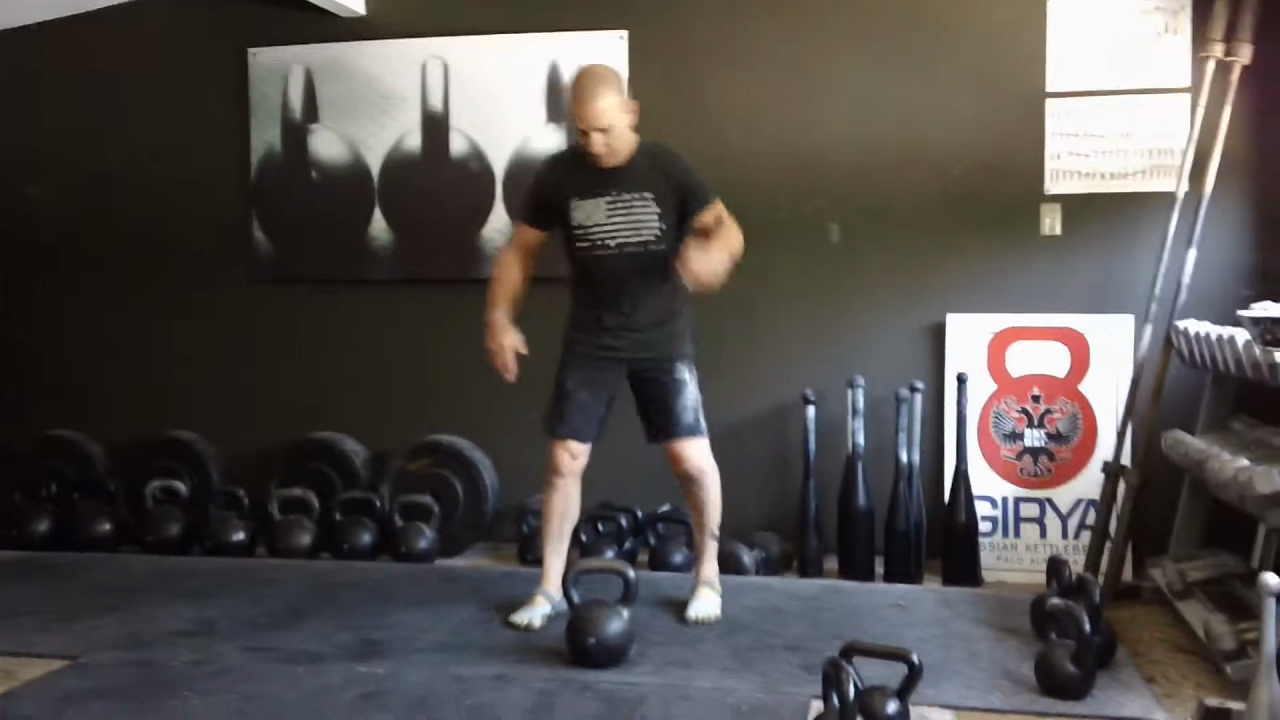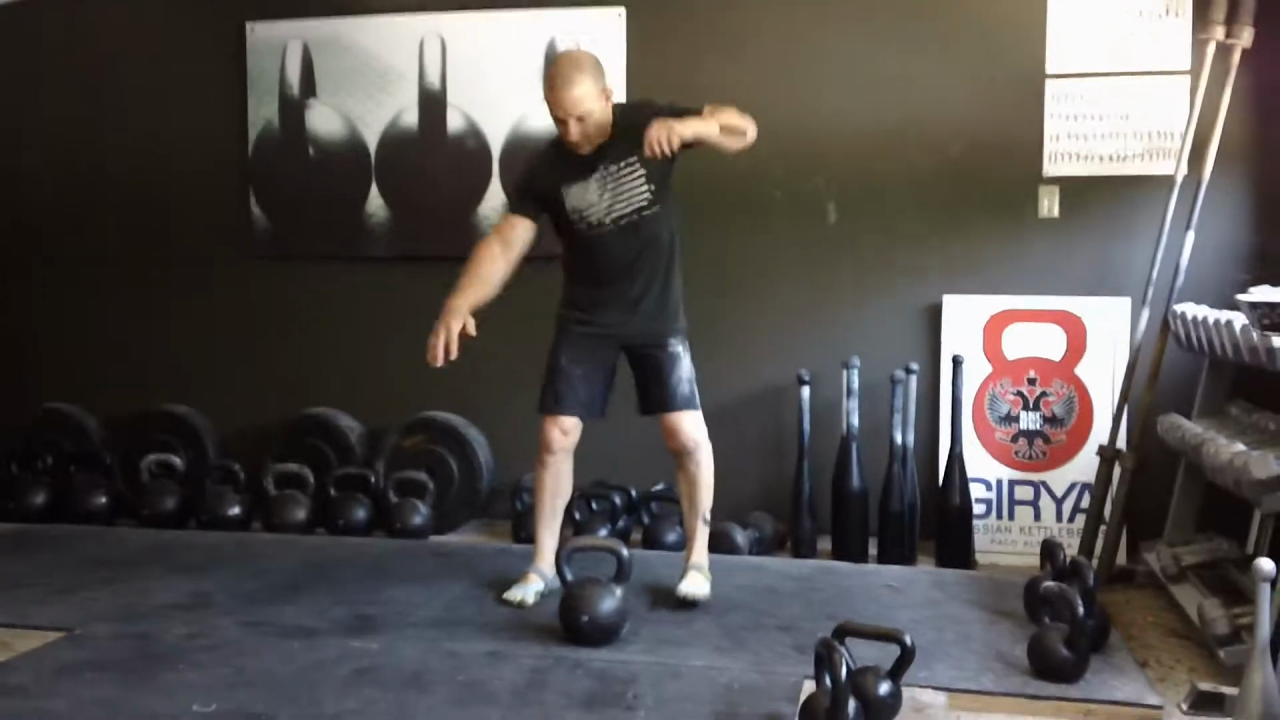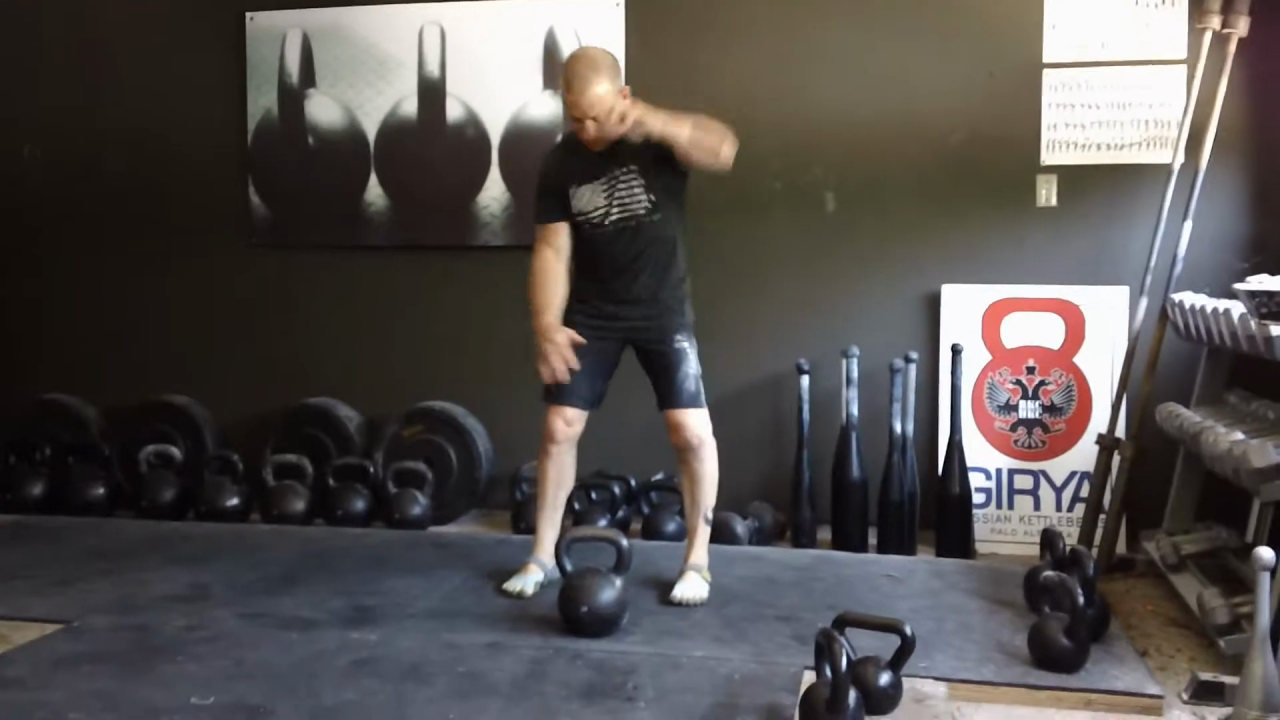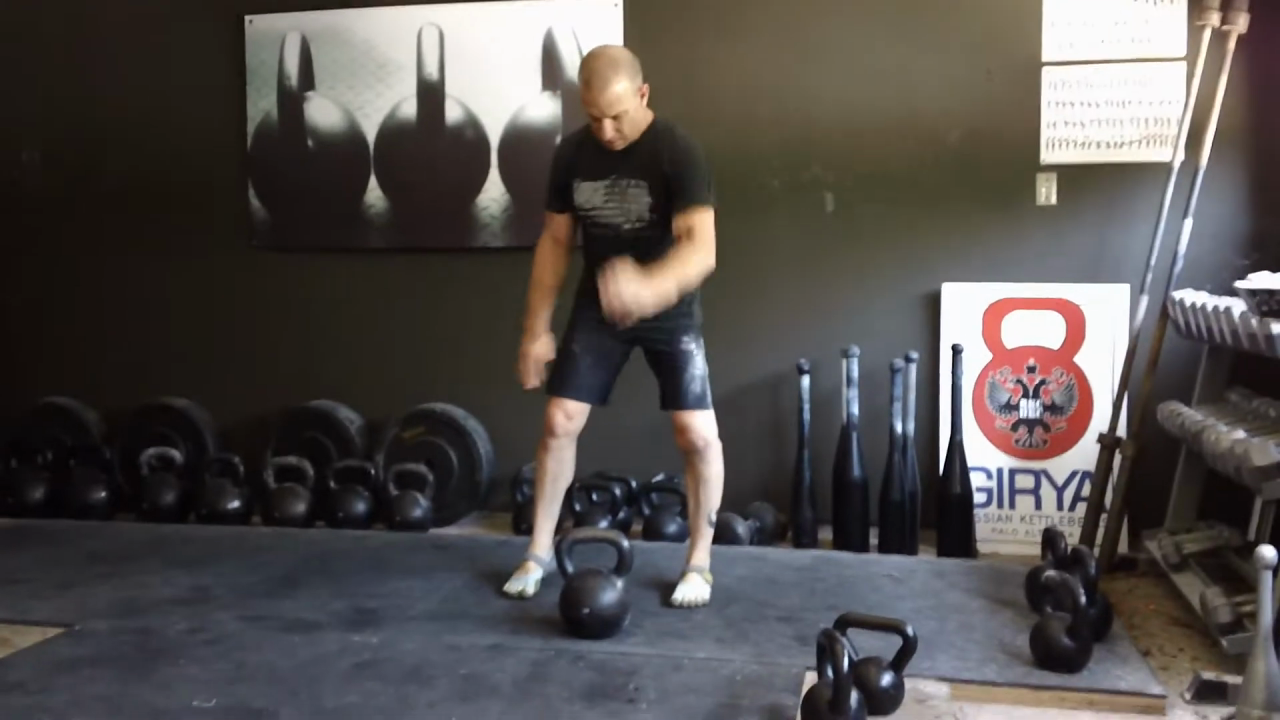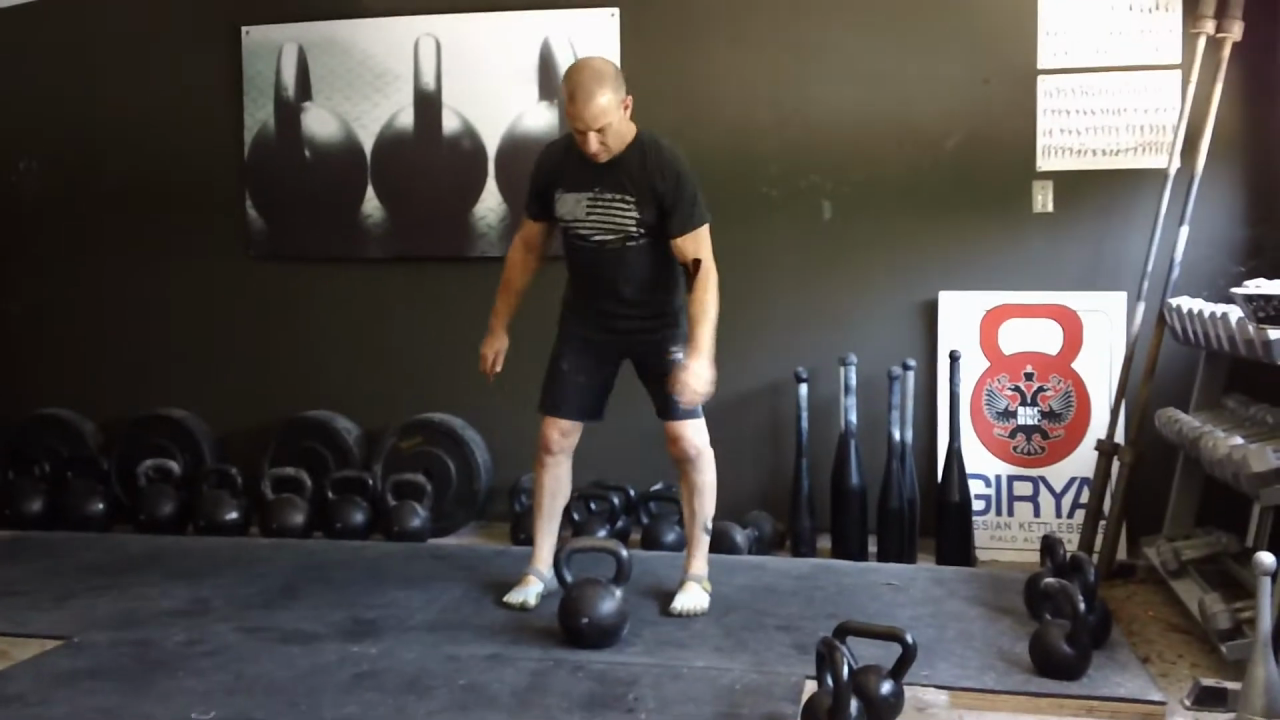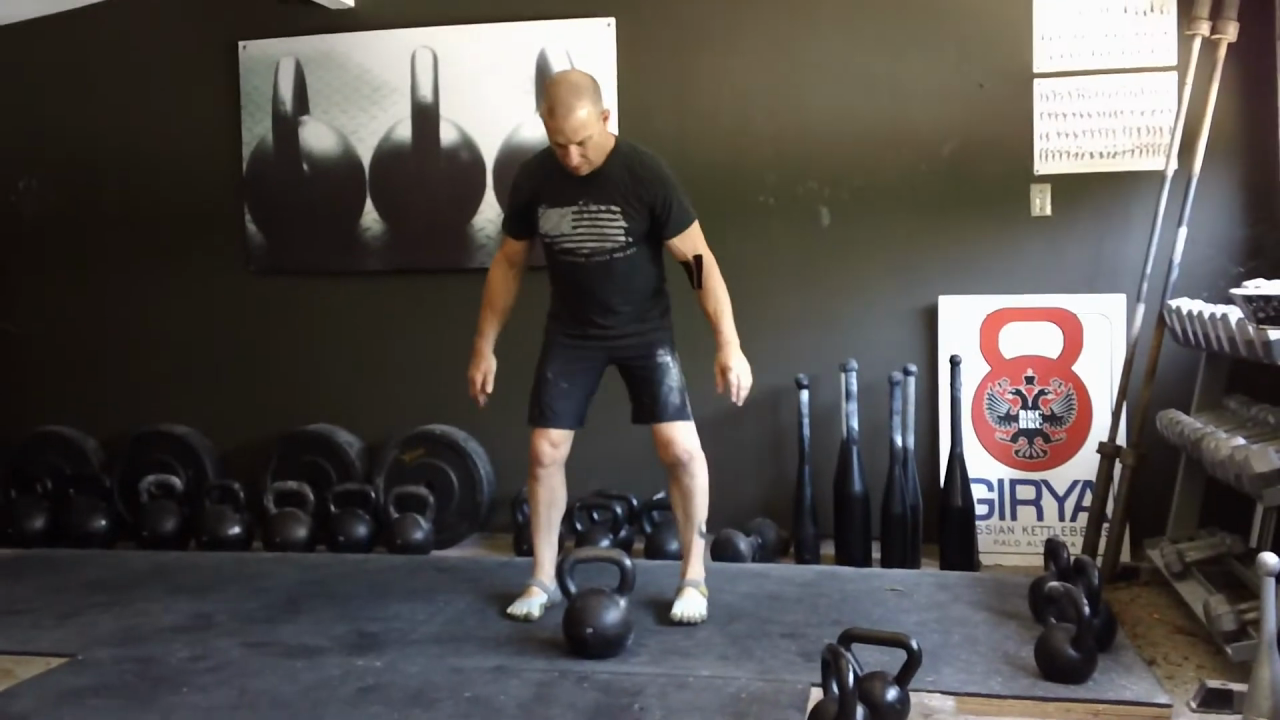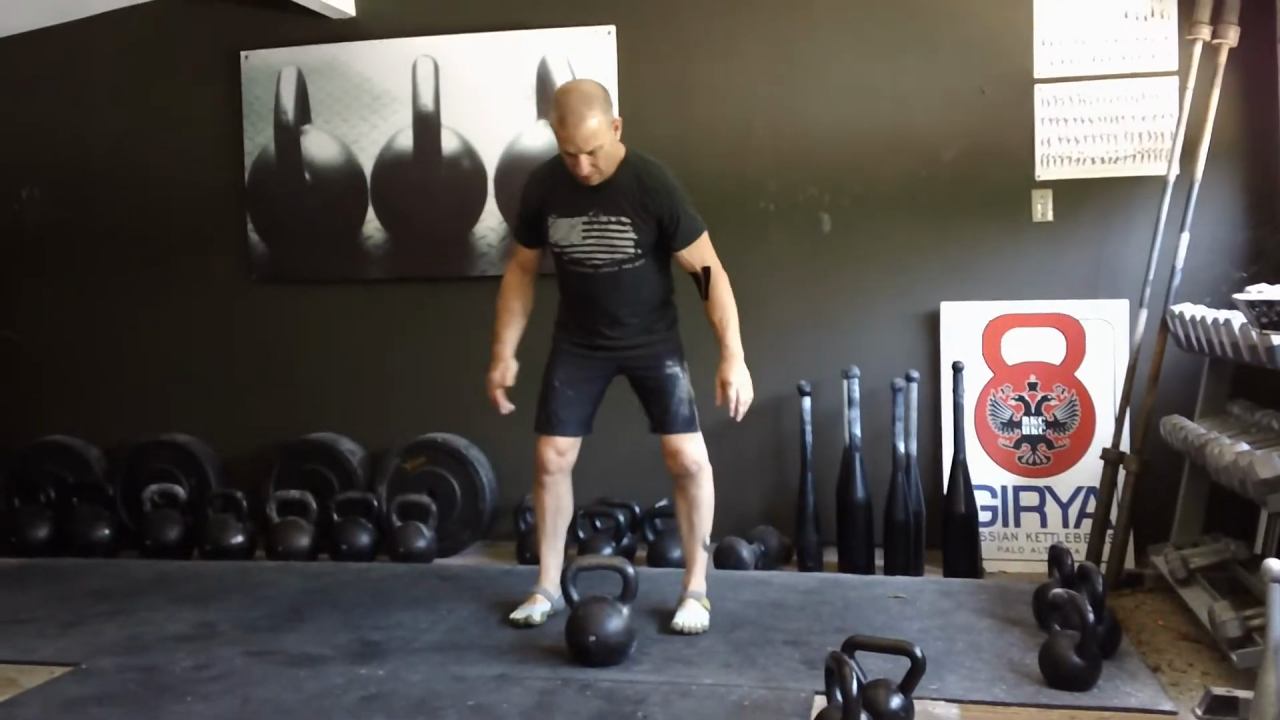
dt=0.2s
person 1, frame 1
left shoulder: (668, 170)
right shoulder: (557, 175)
left elbow: (725, 229)
right elbow: (519, 249)
left wrist: (714, 252)
right wrist: (499, 318)
left hip: (661, 341)
right hip: (589, 342)
left knee: (693, 460)
right knee: (563, 462)
left ankle: (707, 577)
right ankle: (550, 589)
person 1, frame 2
left shoulder: (645, 122)
right shoulder: (547, 167)
left elbow: (742, 131)
right elbow: (506, 243)
left wrist: (690, 126)
right wrist: (458, 305)
left hip: (656, 315)
right hip: (586, 319)
left knee: (687, 435)
right knee: (556, 437)
left ankle: (697, 559)
right ankle: (543, 566)
person 1, frame 3
left shoulder: (657, 133)
right shoulder: (561, 162)
left elbow: (721, 151)
right elbow: (552, 251)
left wrist: (655, 123)
right wrist: (546, 324)
left hip: (663, 310)
right hip: (592, 313)
left knee: (691, 432)
right knee: (559, 428)
left ankle: (696, 562)
right ankle: (543, 557)
person 1, frame 4
left shoulder: (676, 152)
right shoulder: (572, 153)
left elbow: (701, 249)
right elbow: (553, 241)
left wrist: (650, 287)
right wrist: (537, 329)
left hip: (668, 311)
right hip: (596, 311)
left knee: (697, 433)
right knee: (559, 423)
left ankle: (698, 563)
right ankle: (540, 553)
person 1, frame 5
left shoulder: (664, 168)
right shoulder: (553, 162)
left elbow: (701, 266)
right elbow: (528, 245)
left wrist: (701, 351)
right wrist: (498, 327)
left hip: (658, 325)
right hip: (584, 322)
left knee: (689, 442)
right knee: (553, 440)
left ankle: (697, 572)
right ankle: (540, 568)
person 1, frame 6
left shoulder: (645, 175)
right shoulder: (532, 178)
left elbow: (698, 260)
right elbow: (508, 263)
left wrist: (729, 344)
right wrist: (484, 347)
left hip: (645, 330)
right hip: (570, 333)
left knee: (680, 447)
right knee: (545, 451)
left ankle: (693, 578)
right ankle: (544, 579)
person 1, frame 7
left shoulder: (654, 185)
right shoulder: (542, 186)
left elbow: (707, 271)
right elbow: (521, 270)
left wrist: (733, 355)
right wrist: (503, 352)
left hip: (652, 339)
right hip: (578, 342)
left knee: (687, 458)
right knee: (551, 458)
left ankle: (695, 589)
right ankle: (548, 587)
